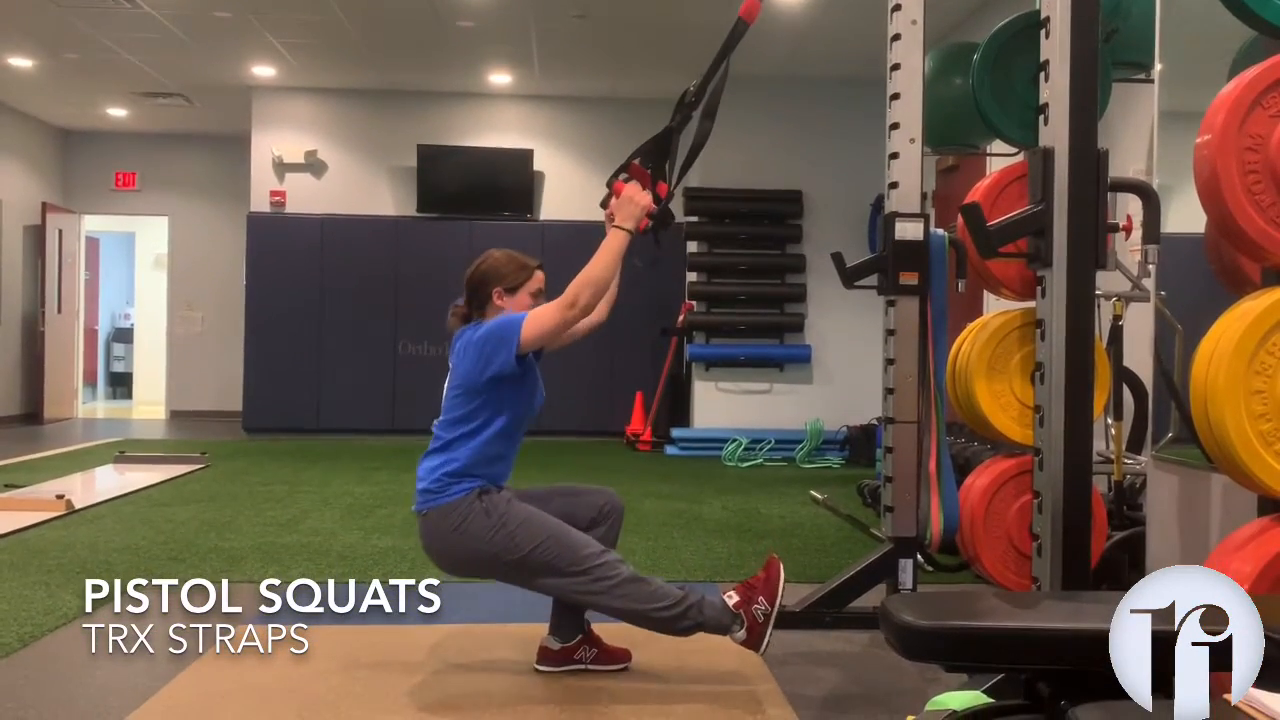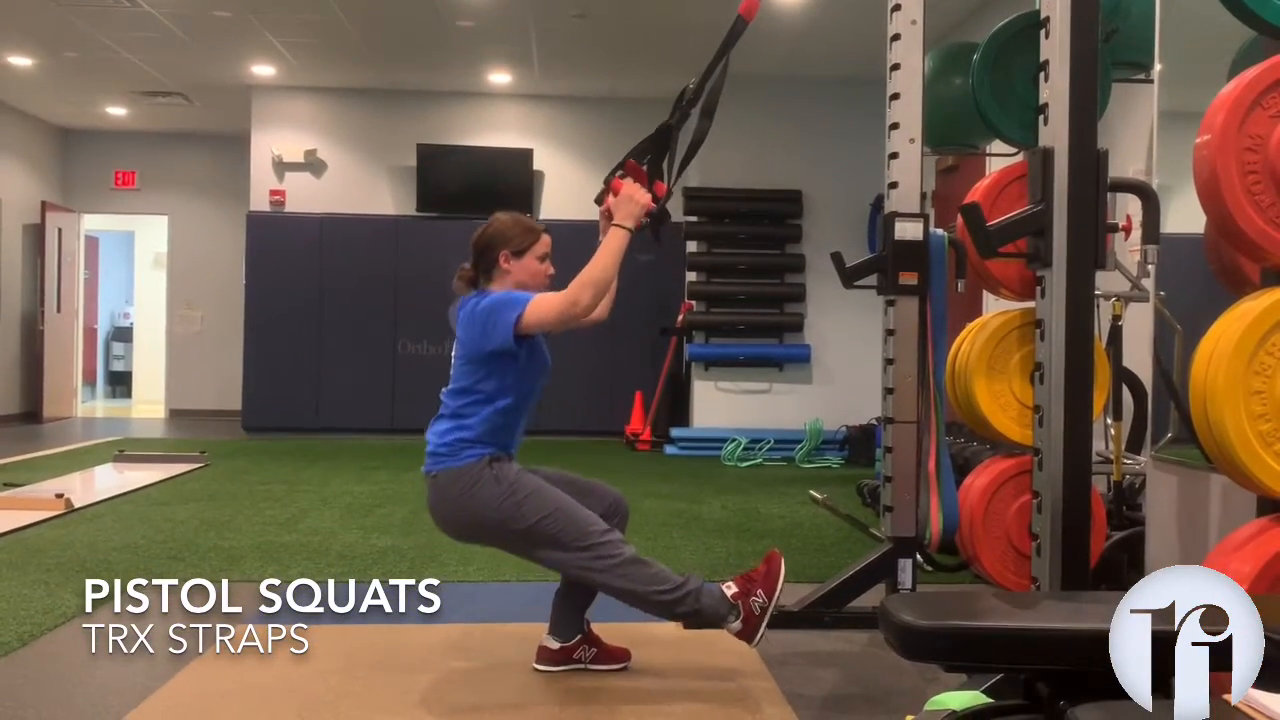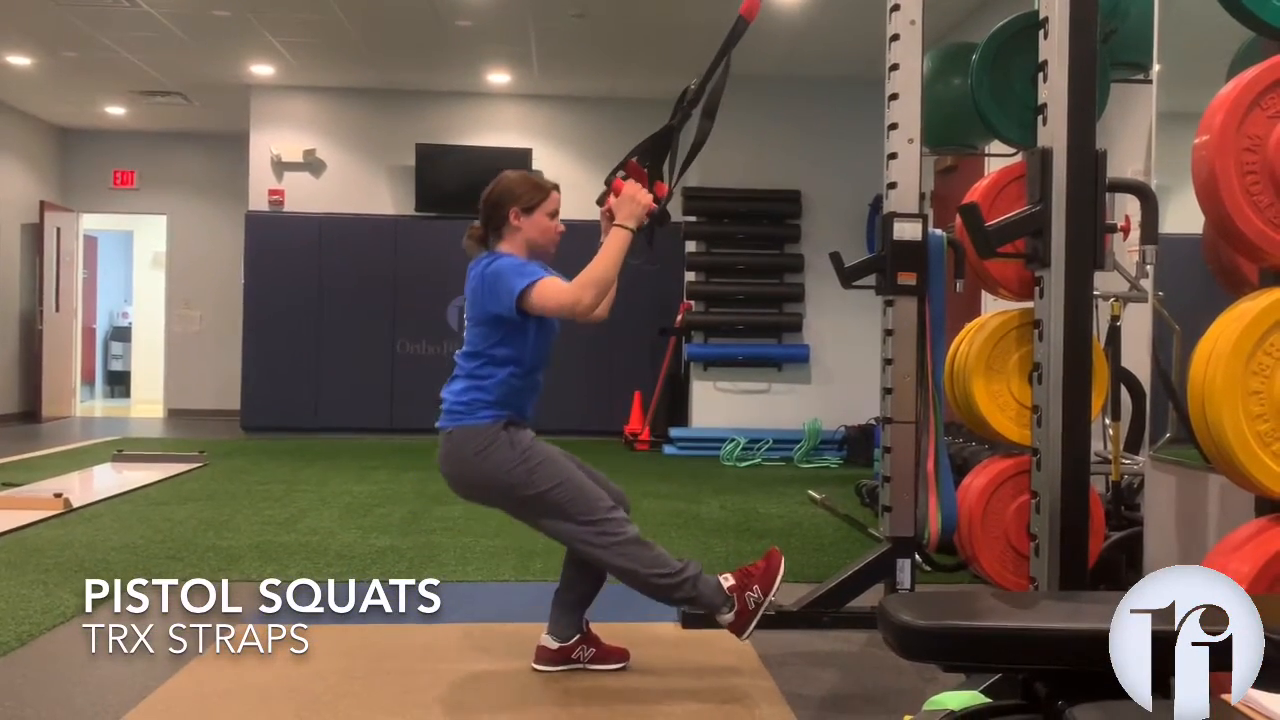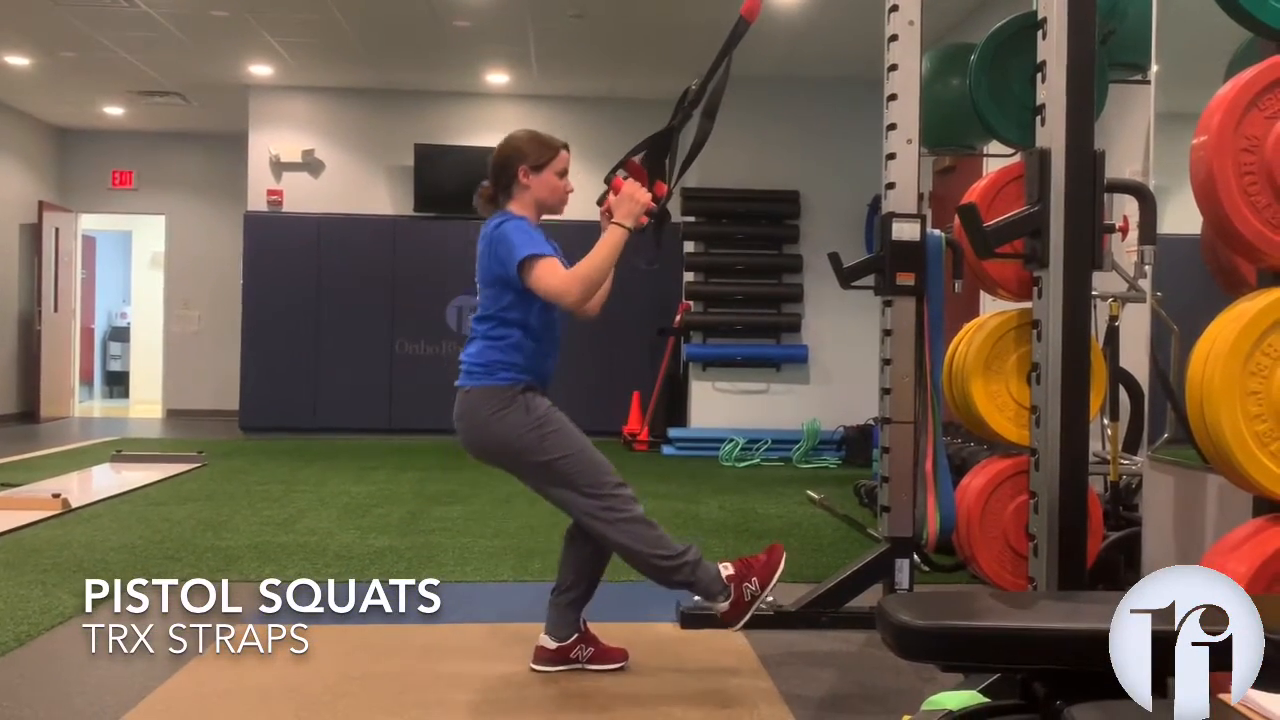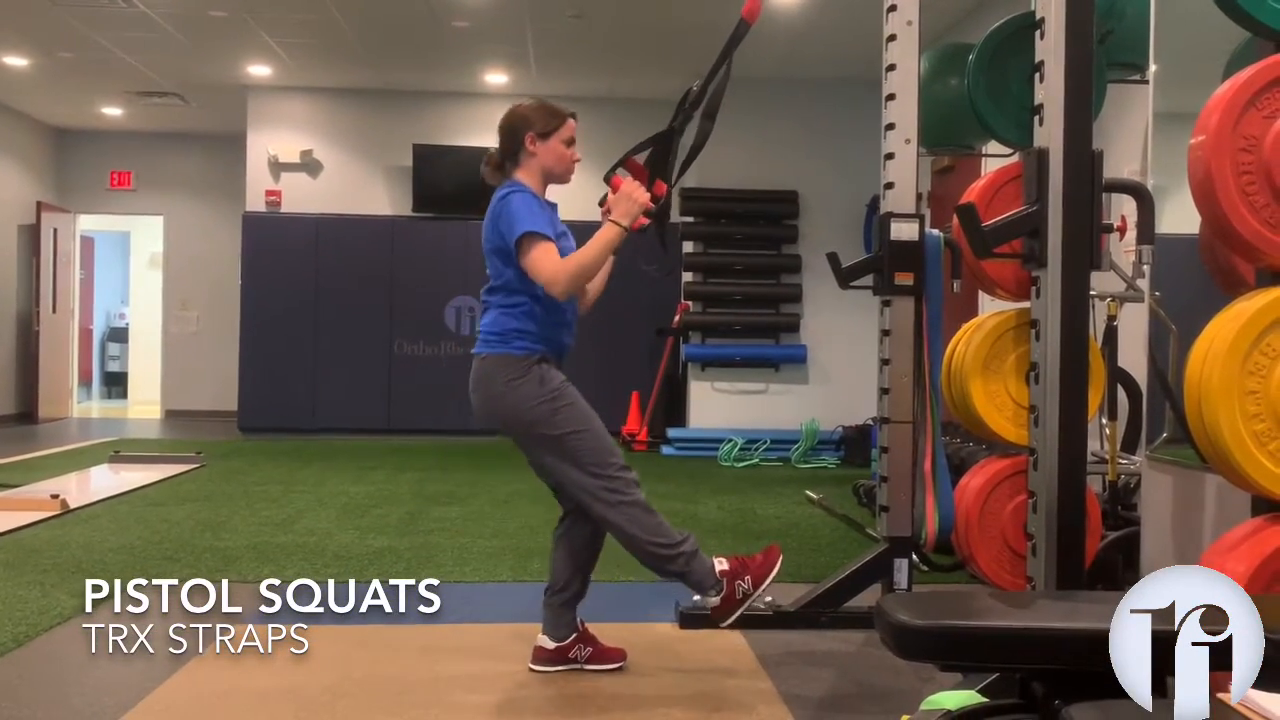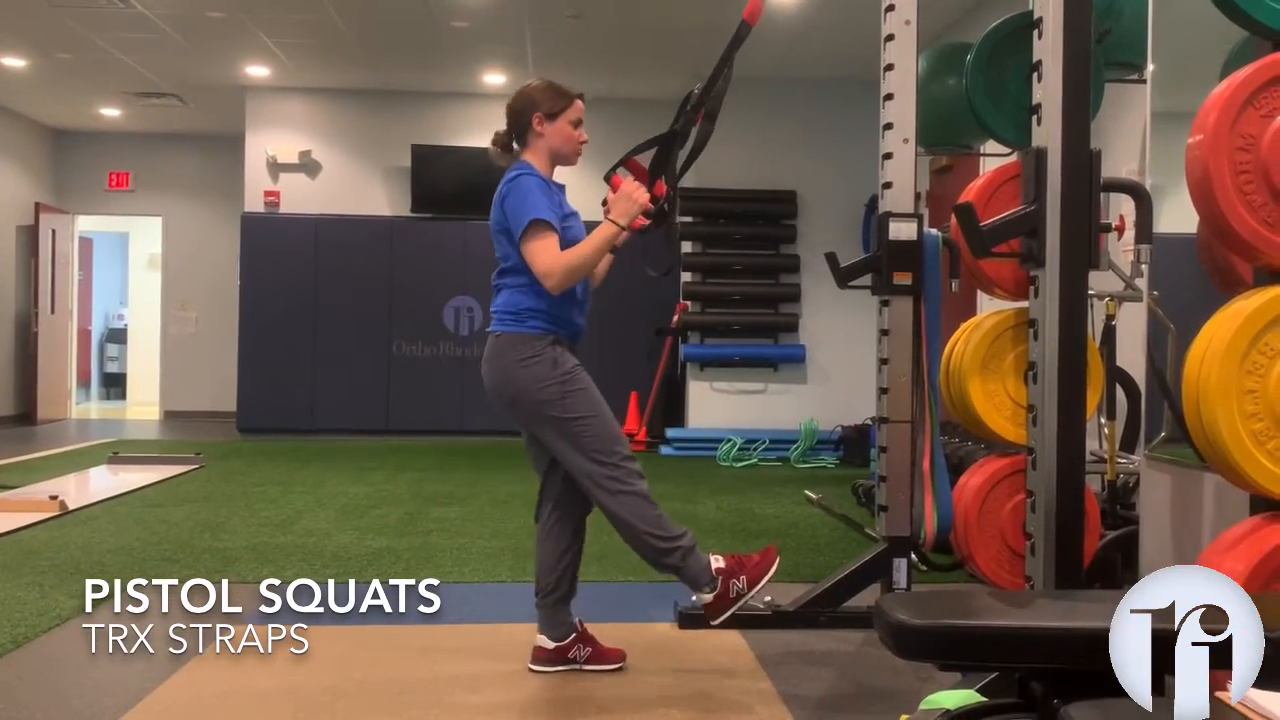
dt=0.2s
person 1, frame 1
left shoulder: (504, 348)
right shoulder: (485, 341)
left elbow: (594, 313)
right elbow: (576, 304)
left wrist: (616, 231)
right wrist: (624, 227)
left hip: (473, 504)
right hip: (457, 518)
left knee: (601, 509)
right knee: (592, 566)
left ankle: (565, 641)
right ankle: (730, 616)
person 1, frame 2
left shoulder: (505, 313)
right shoulder: (490, 309)
left elbow: (596, 311)
right elbow: (578, 303)
left wrist: (609, 232)
right wrist: (623, 225)
left hip: (481, 472)
right hip: (466, 483)
left knee: (608, 508)
right knee: (595, 543)
left ankle: (565, 639)
right ankle: (726, 606)
person 1, frame 3
left shoulder: (510, 272)
right shoulder: (500, 271)
left elbow: (596, 308)
right elbow: (581, 301)
left wrist: (612, 232)
right wrist: (626, 225)
left hip: (493, 436)
right hip: (481, 443)
left knee: (607, 506)
right knee: (601, 520)
left ankle: (563, 638)
right ankle: (722, 598)
person 1, frame 4
left shoulder: (521, 235)
right shoulder: (509, 232)
left elbow: (590, 304)
right elbow: (572, 293)
left wrist: (613, 229)
right wrist: (623, 224)
left hip: (505, 402)
right hip: (500, 404)
left knee: (597, 505)
right knee: (608, 500)
left ankle: (562, 637)
right ankle: (720, 587)
person 1, frame 5
left shoulder: (535, 208)
right shoulder: (516, 203)
left elbow: (581, 297)
right elbow: (559, 282)
left wrist: (616, 232)
right wrist: (618, 222)
left hip: (519, 374)
right hip: (517, 374)
left knee: (589, 501)
right knee: (611, 485)
left ankle: (559, 638)
right ankle: (714, 581)
person 1, frame 6
left shoulder: (544, 189)
right shoulder: (524, 186)
left elbow: (583, 281)
right elbow: (554, 275)
left wrist: (616, 230)
right wrist: (618, 221)
left hip: (530, 357)
right hip: (531, 354)
left knee: (568, 493)
right knee: (613, 474)
left ankle: (557, 637)
right ankle: (709, 581)
